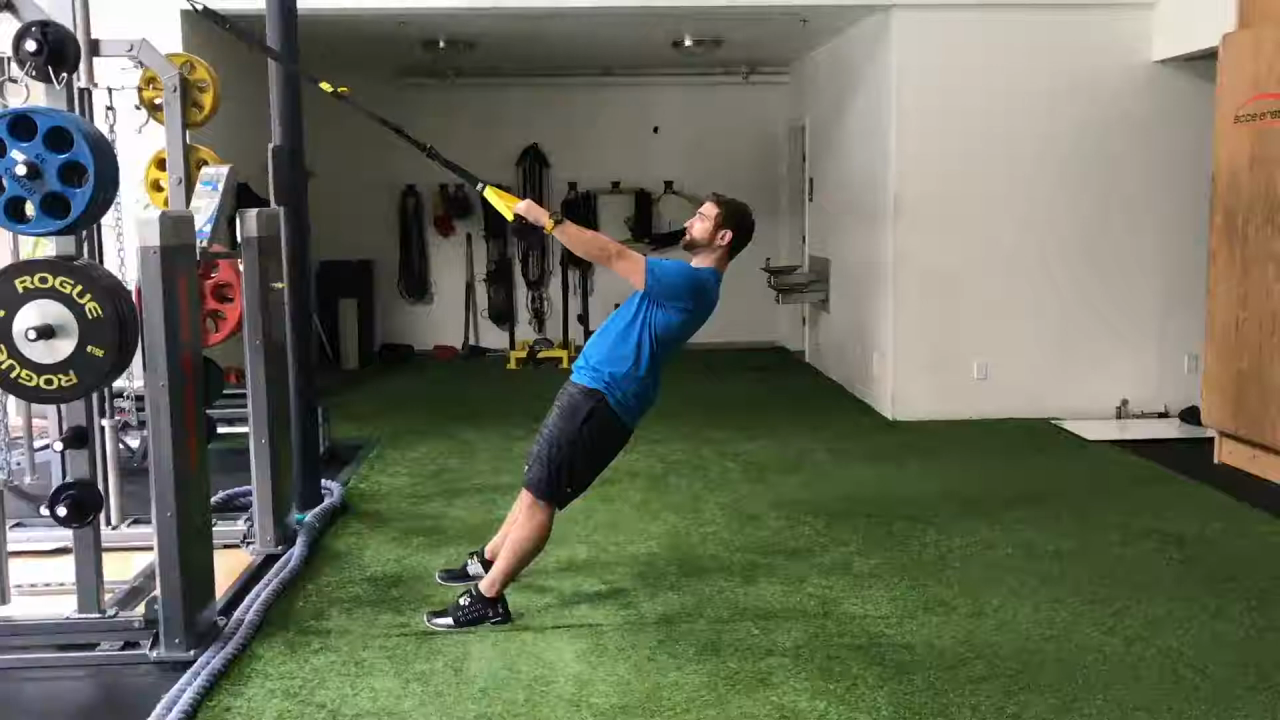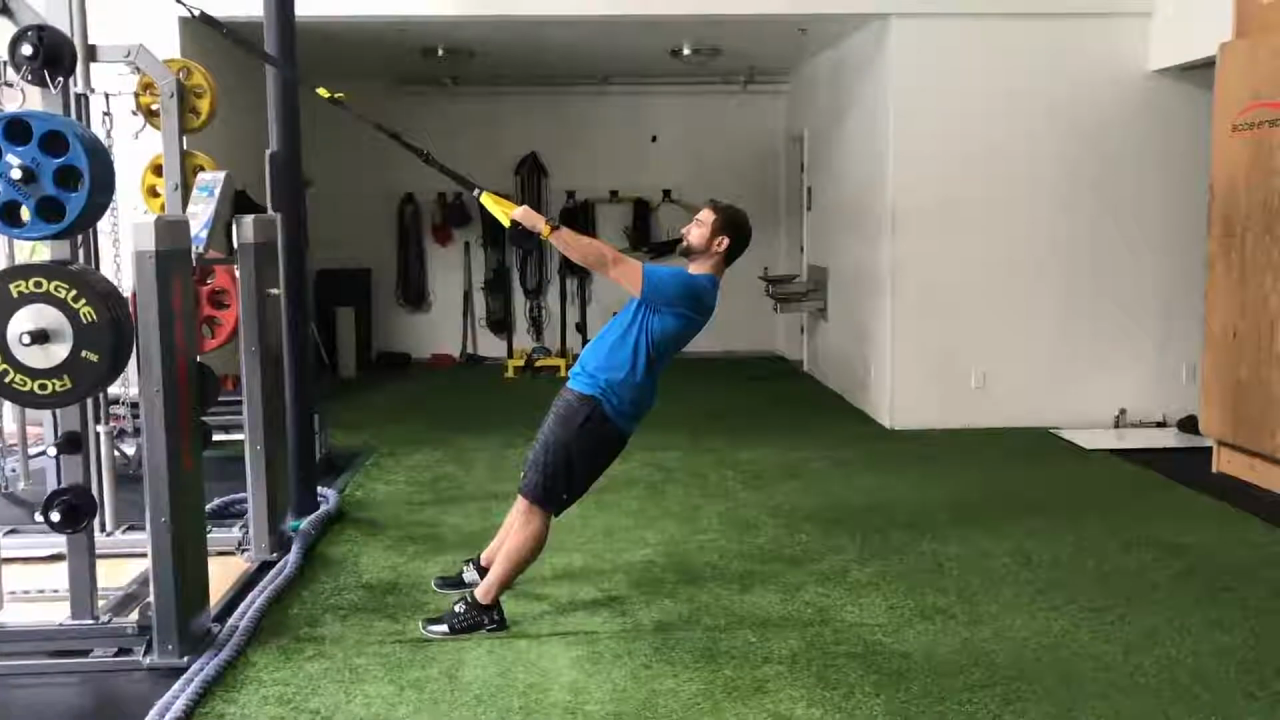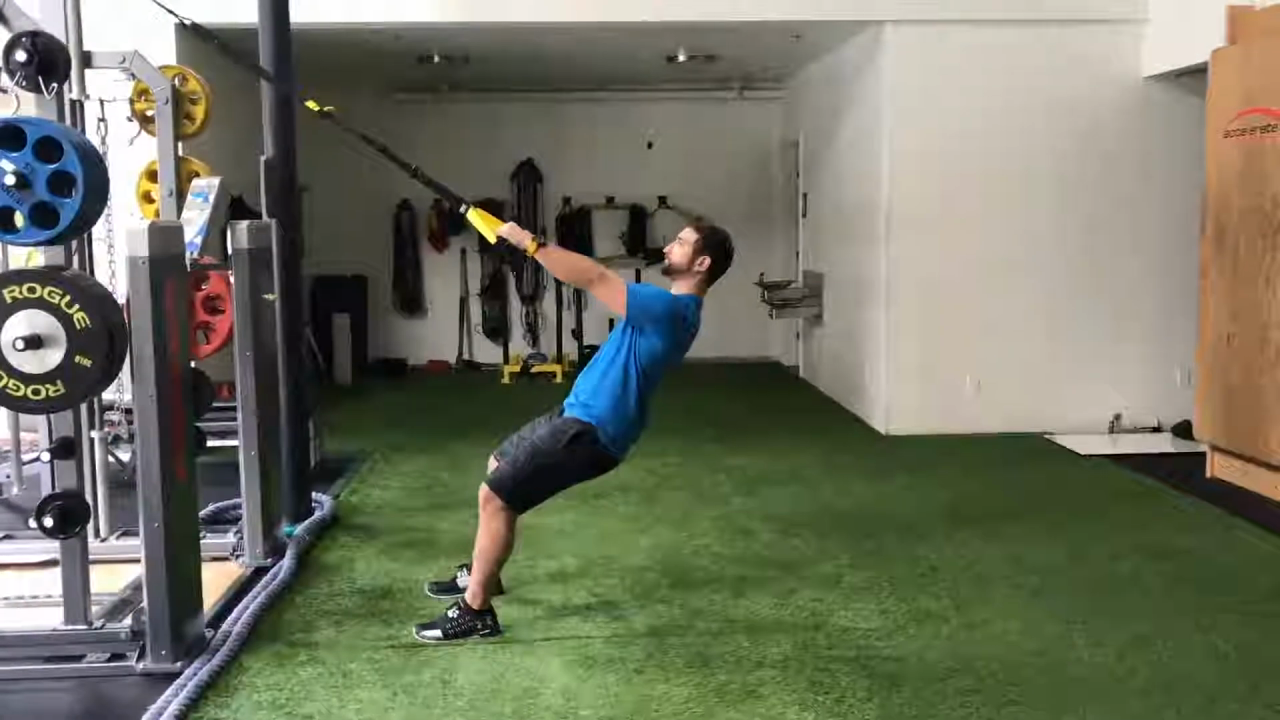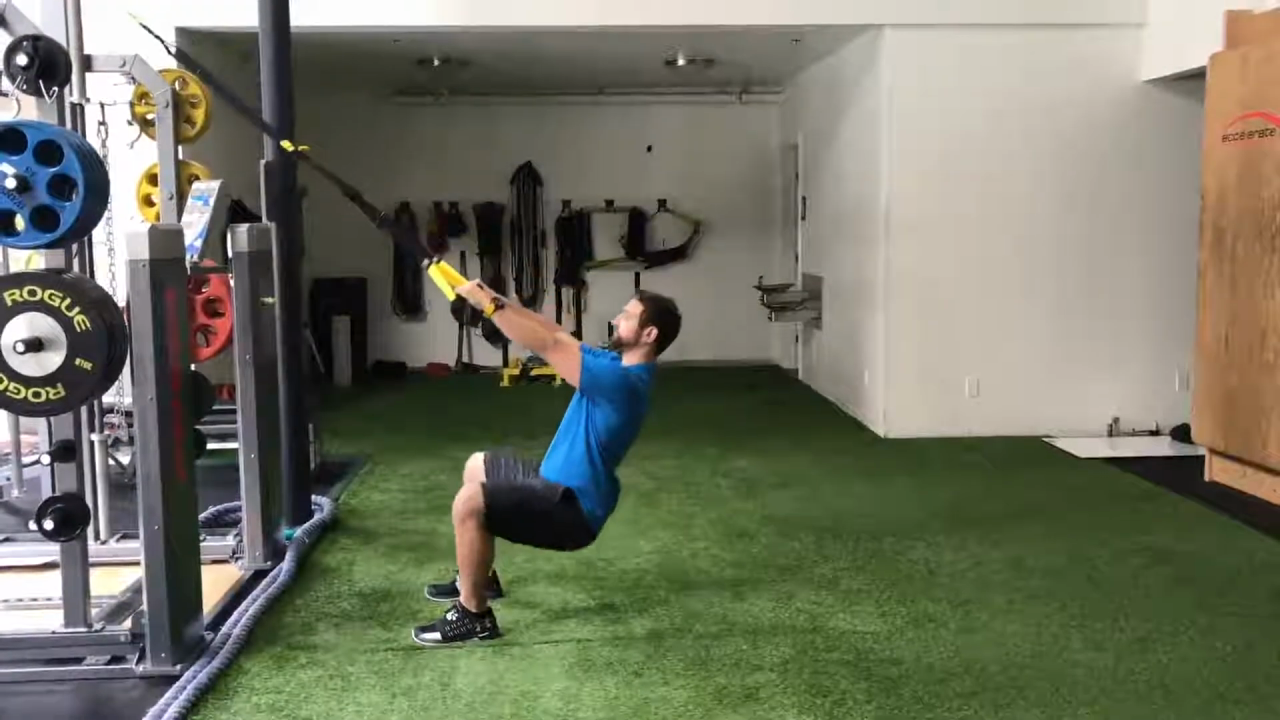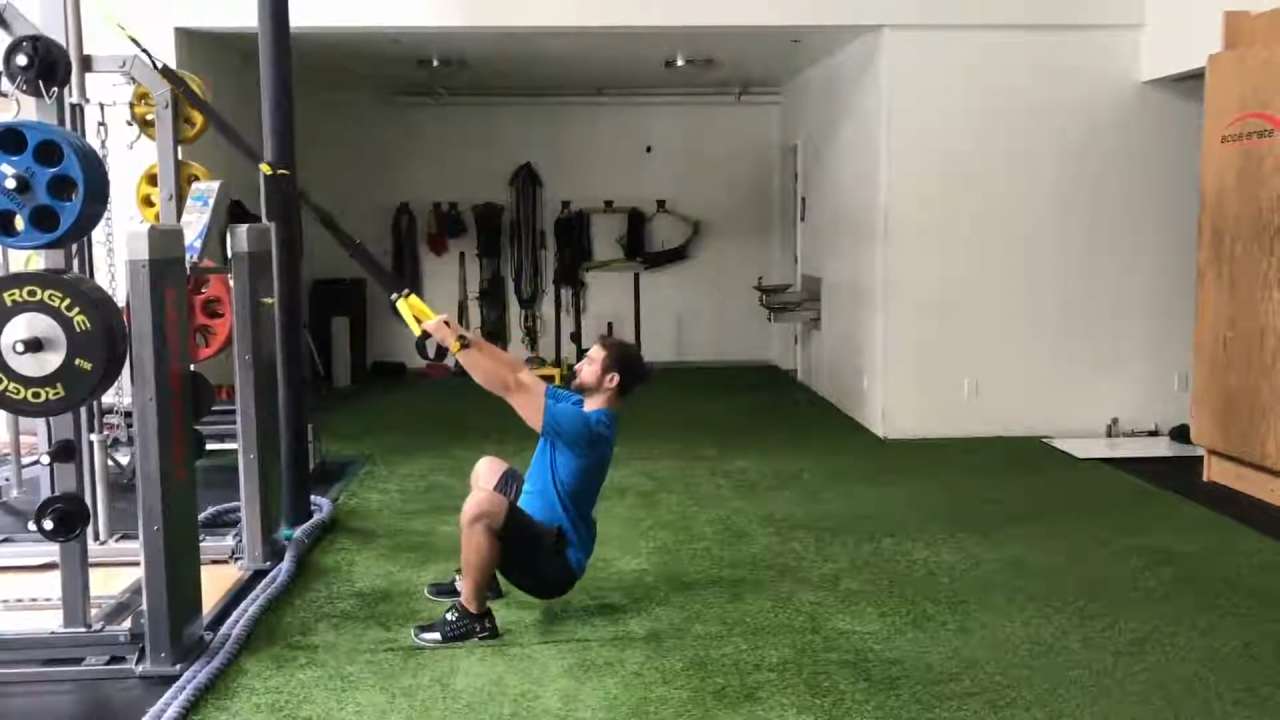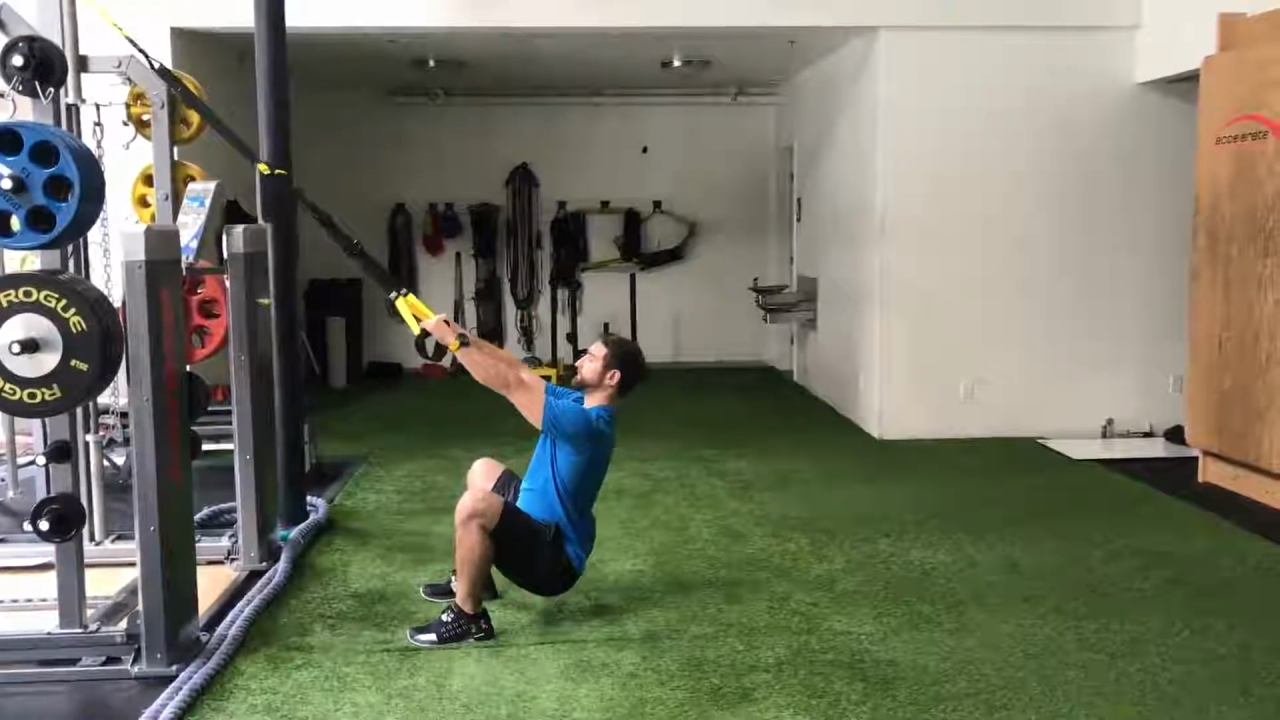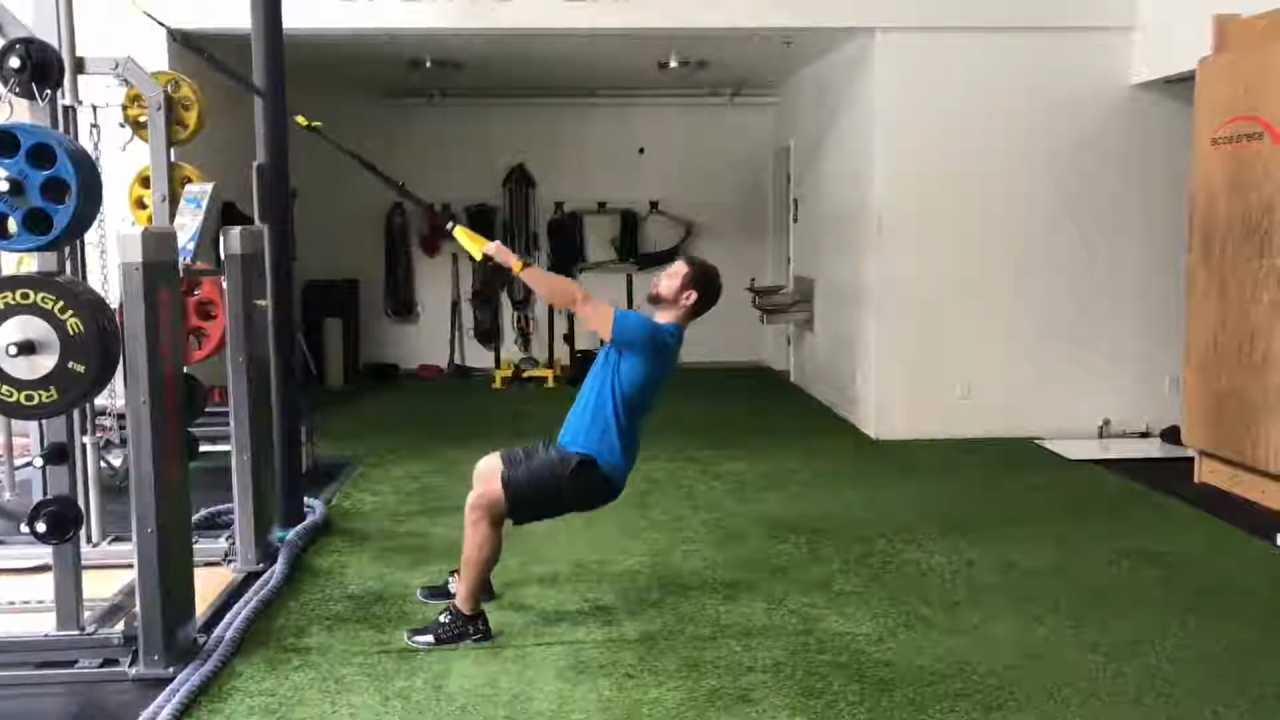
dt=0.5s
person 1, frame 1
left shoulder: (694, 283)
right shoulder: (687, 277)
left elbow: (612, 255)
right elbow: (617, 255)
left wrist: (546, 219)
right wrist: (551, 221)
left hip: (600, 397)
right hip: (594, 388)
left knee: (539, 495)
right knee: (537, 484)
left ankle: (487, 599)
right ankle: (488, 560)
person 1, frame 2
left shoulder: (690, 290)
right shoulder: (683, 284)
left elbow: (609, 262)
right elbow: (615, 263)
left wrist: (543, 226)
right wrist: (547, 228)
left hip: (596, 404)
right hip: (590, 394)
left knee: (535, 503)
right knee: (532, 490)
left ankle: (483, 607)
right ankle: (483, 568)
person 1, frame 3
left shoulder: (674, 310)
right shoulder: (669, 304)
left elbow: (594, 280)
right elbow: (600, 276)
left wrist: (529, 243)
right wrist: (533, 244)
left hip: (591, 429)
right hip: (582, 414)
left knee: (495, 495)
right knee: (499, 467)
left ankle: (475, 612)
right ankle: (476, 573)
person 1, frame 4
left shoulder: (626, 382)
right shoulder: (619, 365)
left elbow: (549, 345)
right elbow: (556, 333)
left wrist: (487, 304)
right wrist: (495, 298)
left hip: (572, 510)
right hip: (560, 483)
left knee: (469, 502)
right knee: (478, 466)
left ankle: (473, 615)
right ankle: (479, 577)
person 1, frame 5
left shoulder: (586, 427)
right shoulder: (581, 405)
left elbow: (510, 387)
right elbow: (521, 373)
left wrist: (453, 342)
right wrist: (462, 335)
left hip: (554, 561)
right hip: (545, 529)
left knee: (480, 507)
right knee: (487, 469)
left ankle: (473, 616)
right ankle: (478, 577)
person 1, frame 6
left shoulder: (588, 423)
right shoulder: (581, 404)
left elbow: (512, 385)
right elbow: (520, 371)
left wrist: (454, 341)
right wrist: (461, 335)
left hip: (555, 557)
right hip: (546, 525)
left knee: (473, 508)
right knee: (483, 472)
left ankle: (469, 617)
right ankle: (474, 579)
person 1, frame 7
left shoulder: (654, 337)
right shoulder: (648, 330)
left elbow: (577, 300)
right elbow: (579, 301)
left wrist: (514, 263)
right wrist: (515, 264)
left hip: (590, 468)
right hip: (578, 452)
left knee: (481, 502)
right knee: (486, 470)
left ankle: (466, 617)
right ankle: (468, 579)
